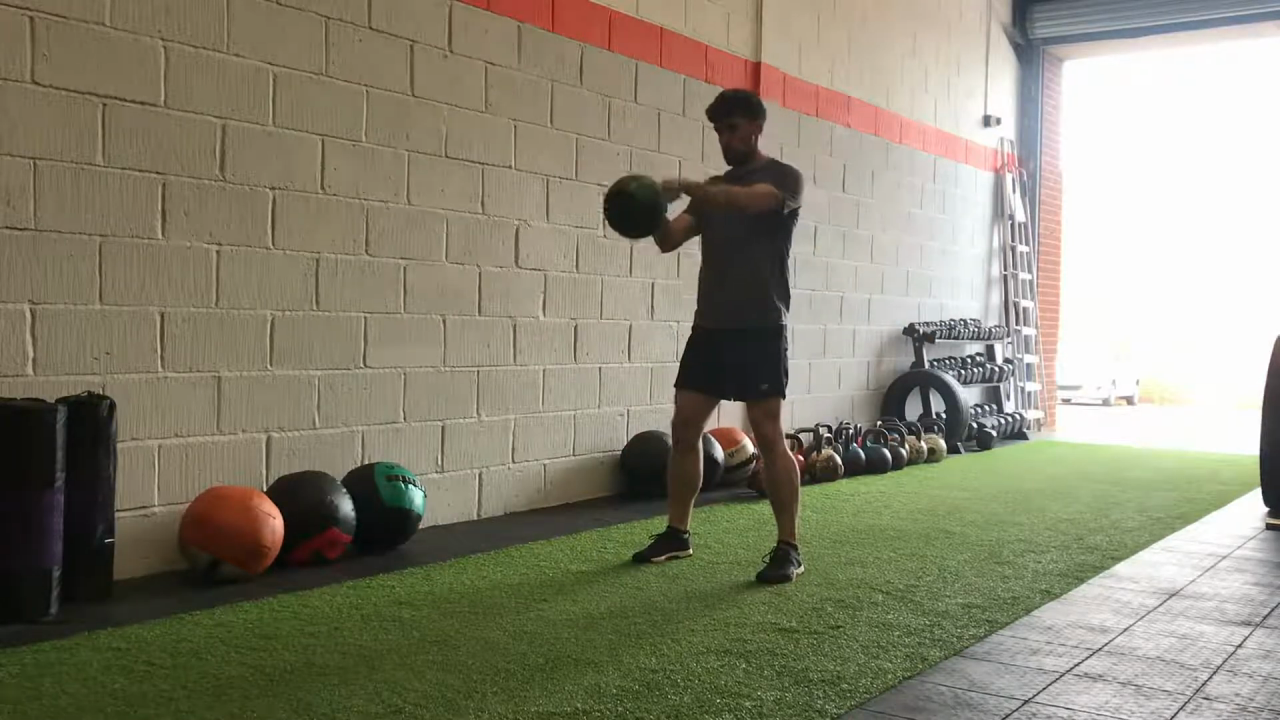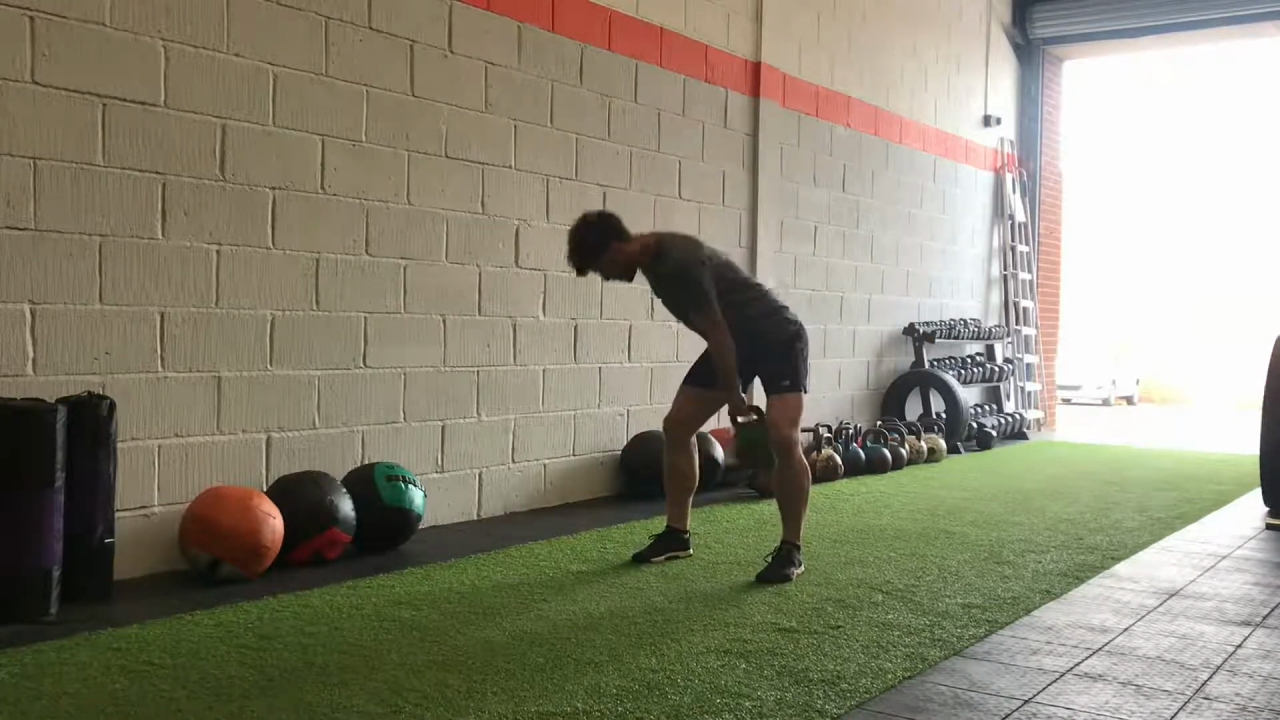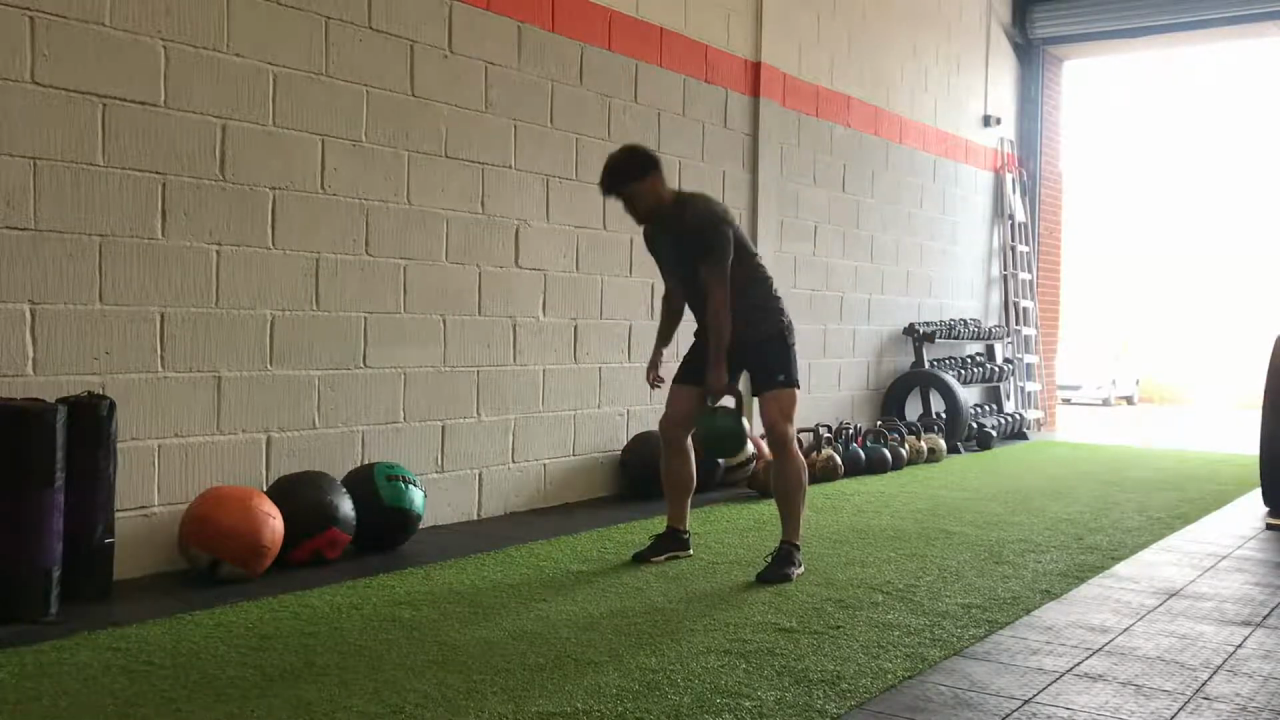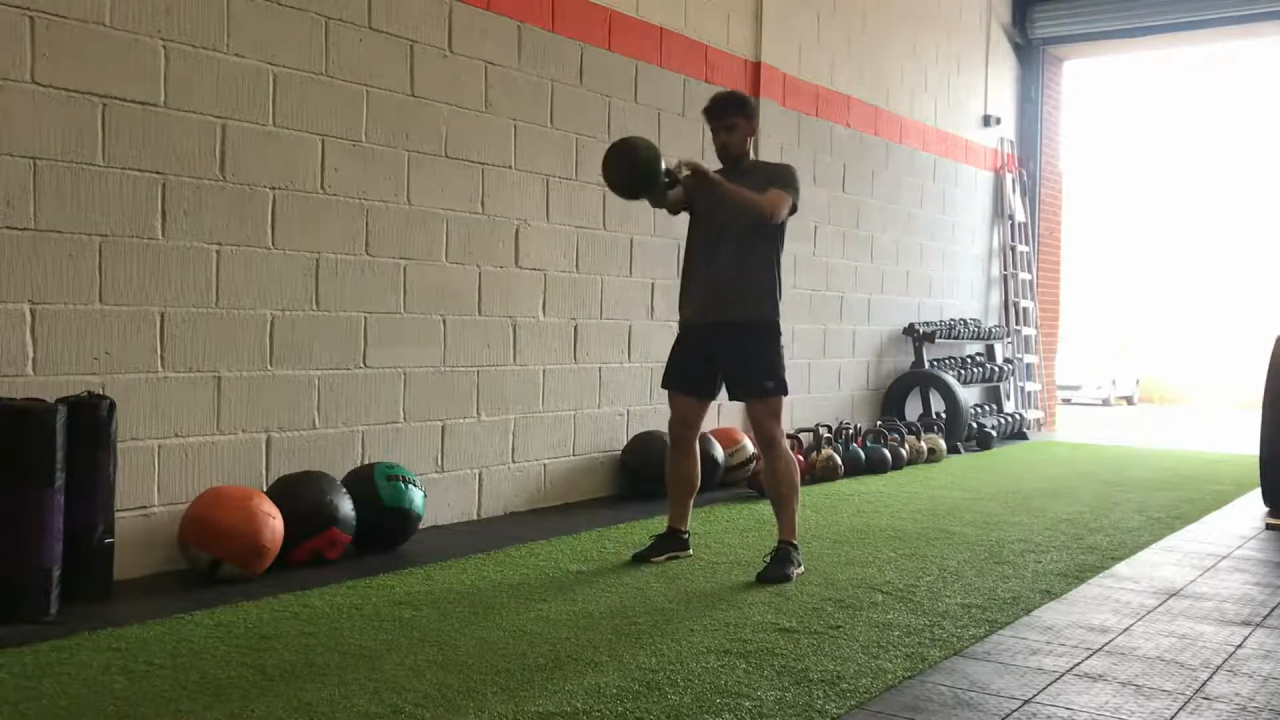
dt=0.5s
person 1, frame 1
left shoulder: (783, 177)
right shoulder: (713, 189)
left elbow: (753, 200)
right elbow: (668, 240)
left wrist: (685, 186)
left hip: (759, 327)
right hip: (710, 326)
left knee: (768, 436)
right knee: (683, 430)
left ankle: (789, 548)
right ankle: (677, 533)
person 1, frame 2
left shoulder: (678, 264)
right shoulder: (652, 253)
left elbow: (718, 337)
left wrist: (734, 396)
left hip: (778, 337)
right hip: (741, 338)
left knee: (783, 437)
right knee: (676, 426)
left ankle: (790, 549)
right ankle: (677, 533)
person 1, frame 3
left shoulder: (704, 216)
right shoulder: (656, 230)
left elbow: (718, 297)
left wrist: (718, 368)
right wrist: (658, 350)
left hip: (764, 333)
right hip: (714, 337)
left knee: (780, 435)
right knee: (671, 427)
left ankle: (790, 549)
right ankle: (676, 534)
person 1, frame 4
left shoulder: (778, 176)
right shoulder: (699, 182)
left elbow: (775, 212)
right elbow: (666, 201)
left wrist: (720, 184)
left hip: (753, 323)
right hip: (698, 323)
left knee: (769, 434)
right knee: (681, 430)
left ankle: (788, 547)
right ankle: (677, 534)
